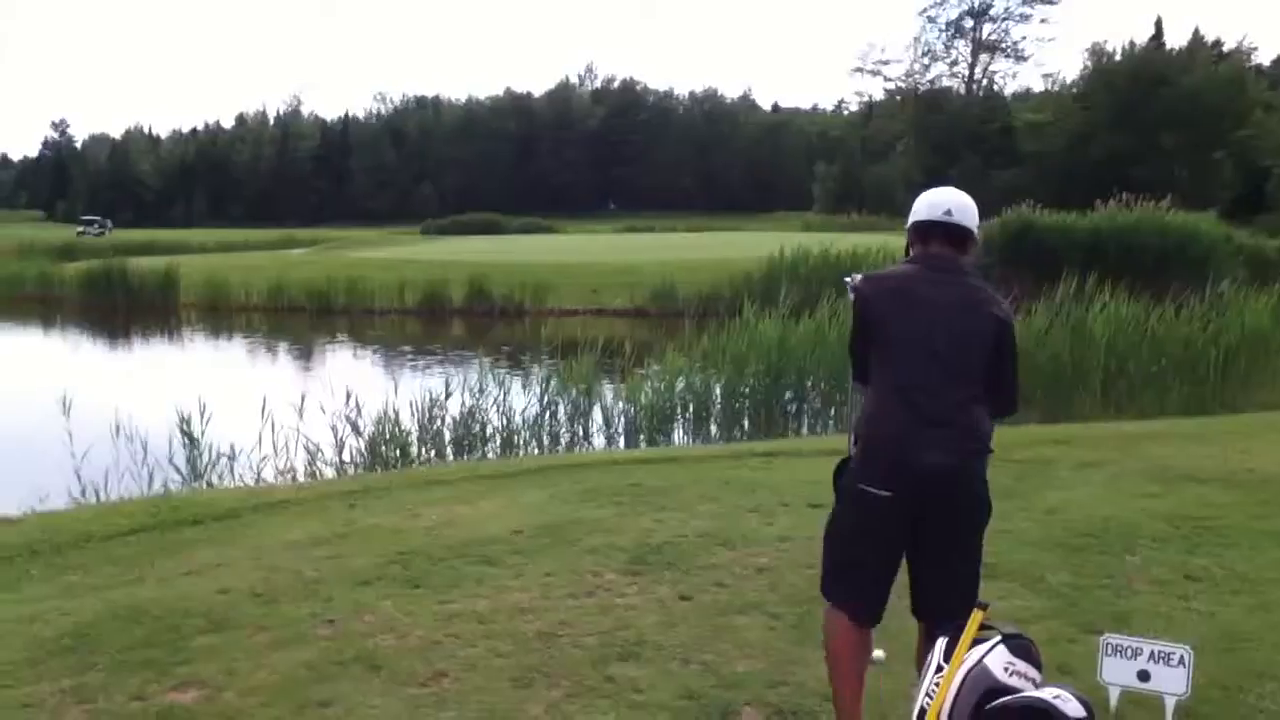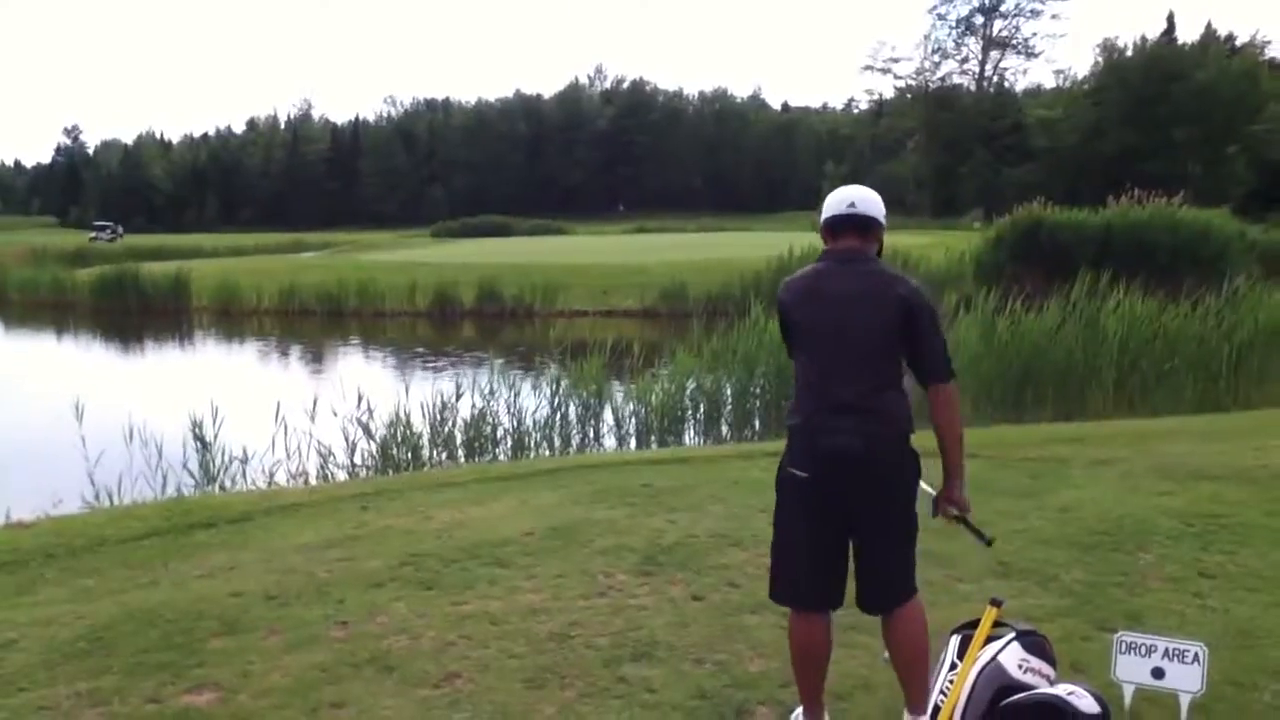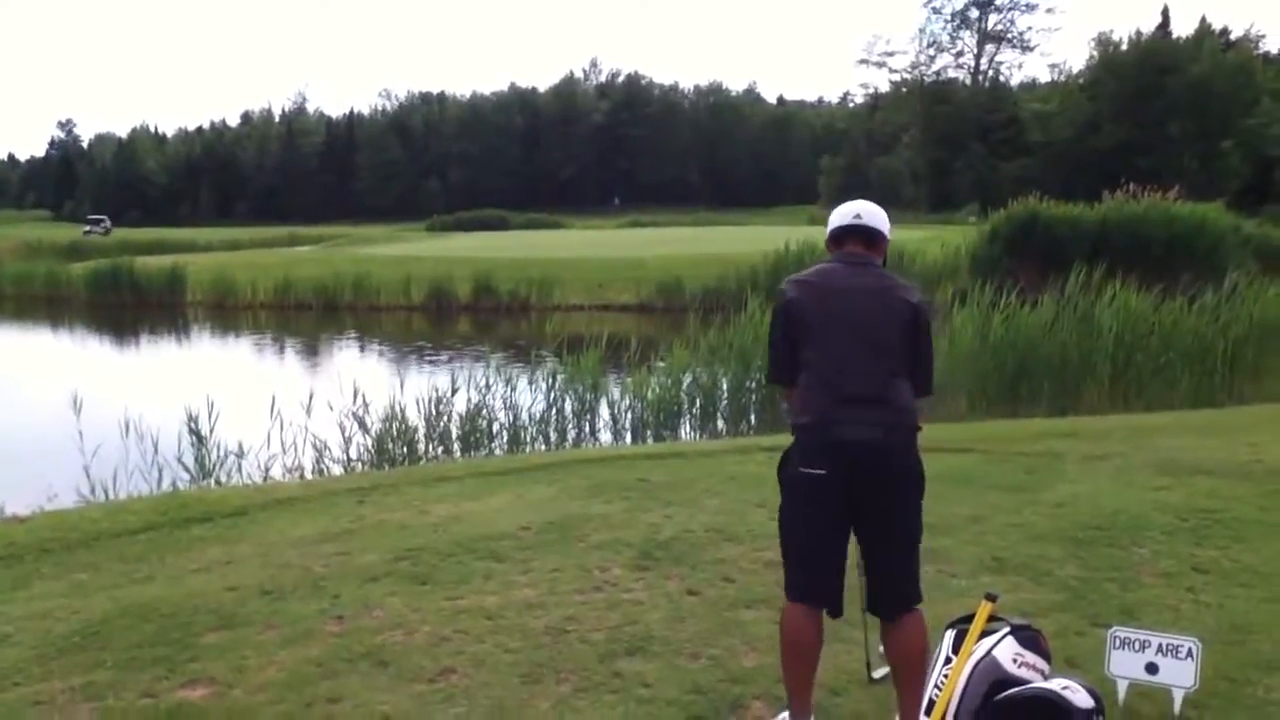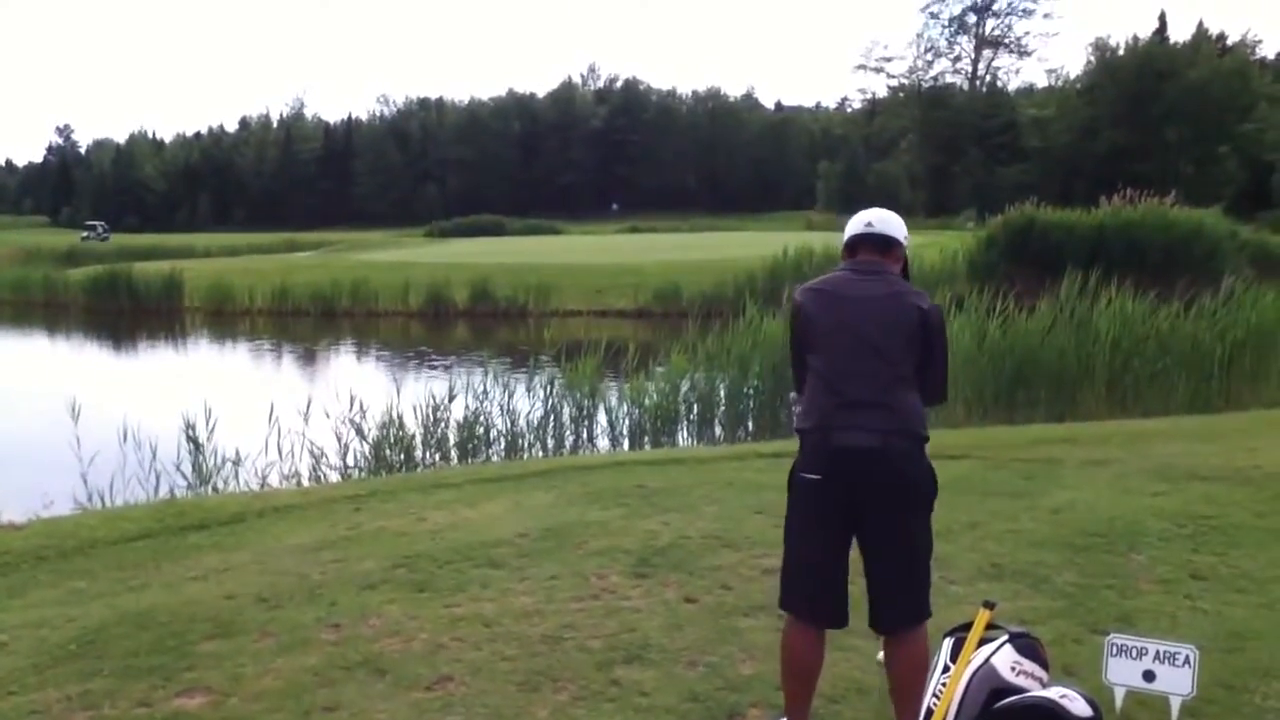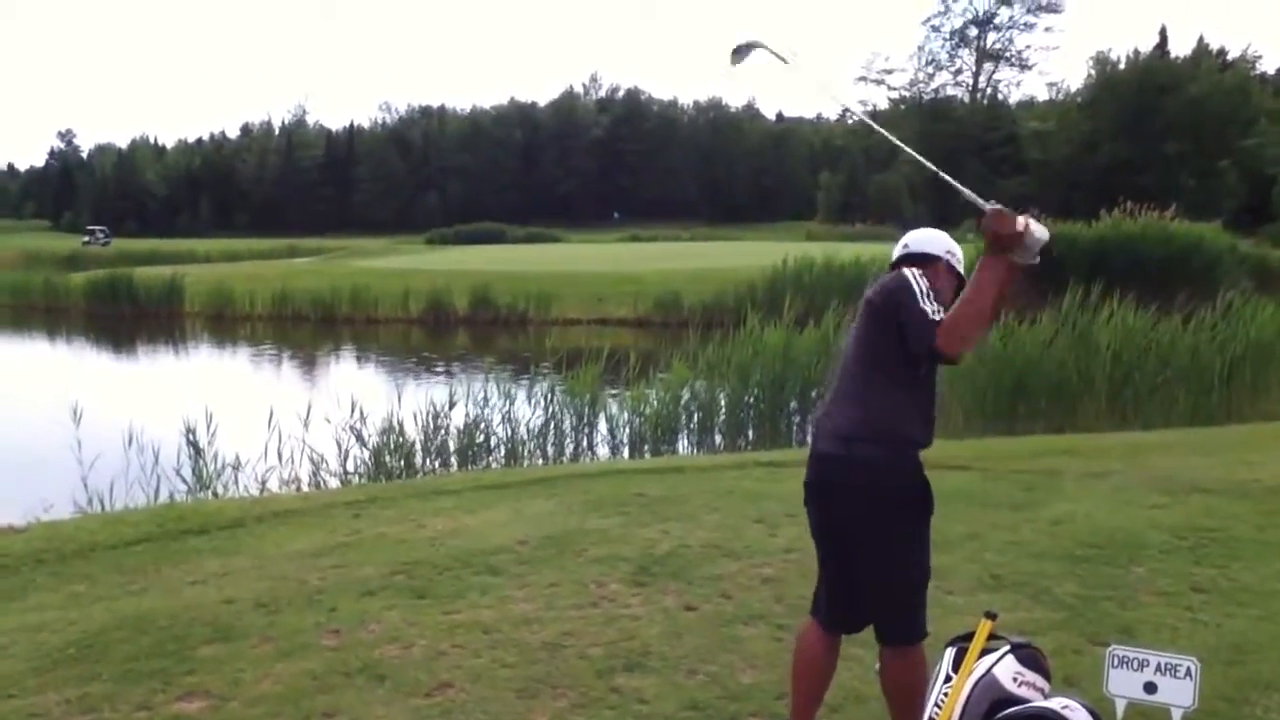
dt=0.7s
person 1, frame 1
left shoulder: (875, 291)
right shoulder: (993, 309)
right elbow: (1001, 405)
left hip: (884, 466)
right hip: (961, 475)
left knee: (848, 603)
right knee: (945, 619)
person 1, frame 2
left shoulder: (792, 293)
right shoulder: (904, 293)
right elbow: (941, 388)
right wrist: (953, 477)
left hip: (811, 456)
right hip: (883, 457)
left knee: (807, 599)
right knee: (897, 594)
person 1, frame 3
left shoulder: (796, 292)
right shoulder: (908, 299)
left elbow: (786, 384)
right elbow: (917, 387)
left hip: (819, 452)
right hip: (892, 453)
left knee: (803, 595)
right knee: (899, 600)
person 1, frame 4
left shoulder: (808, 298)
right shoulder: (920, 307)
right elbow: (926, 399)
left hip: (823, 459)
right hip: (896, 462)
left knee: (806, 608)
right knee: (903, 615)
person 1, frame 5
left shoulder: (885, 304)
right shoulder: (905, 283)
left elbow: (958, 330)
right elbow: (951, 343)
left wrist: (1005, 256)
right wrist: (997, 255)
left hip: (829, 468)
right hip: (878, 473)
left knee: (829, 612)
right knee: (900, 626)
